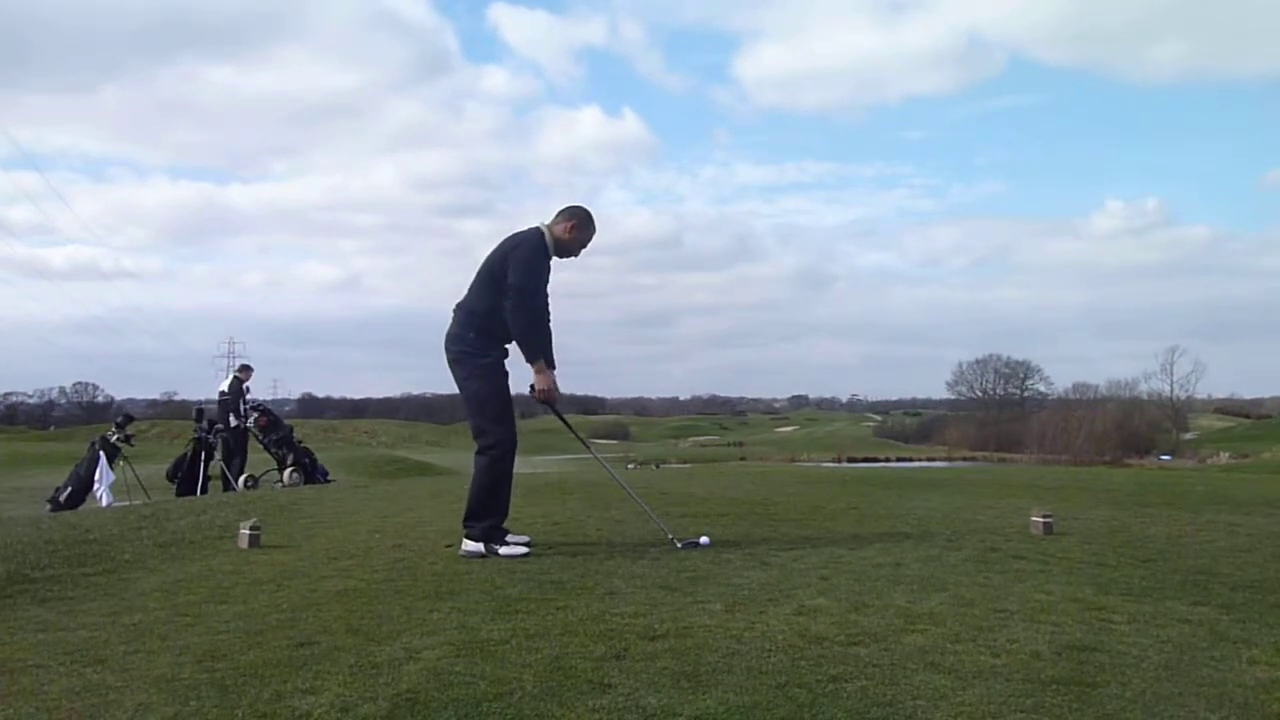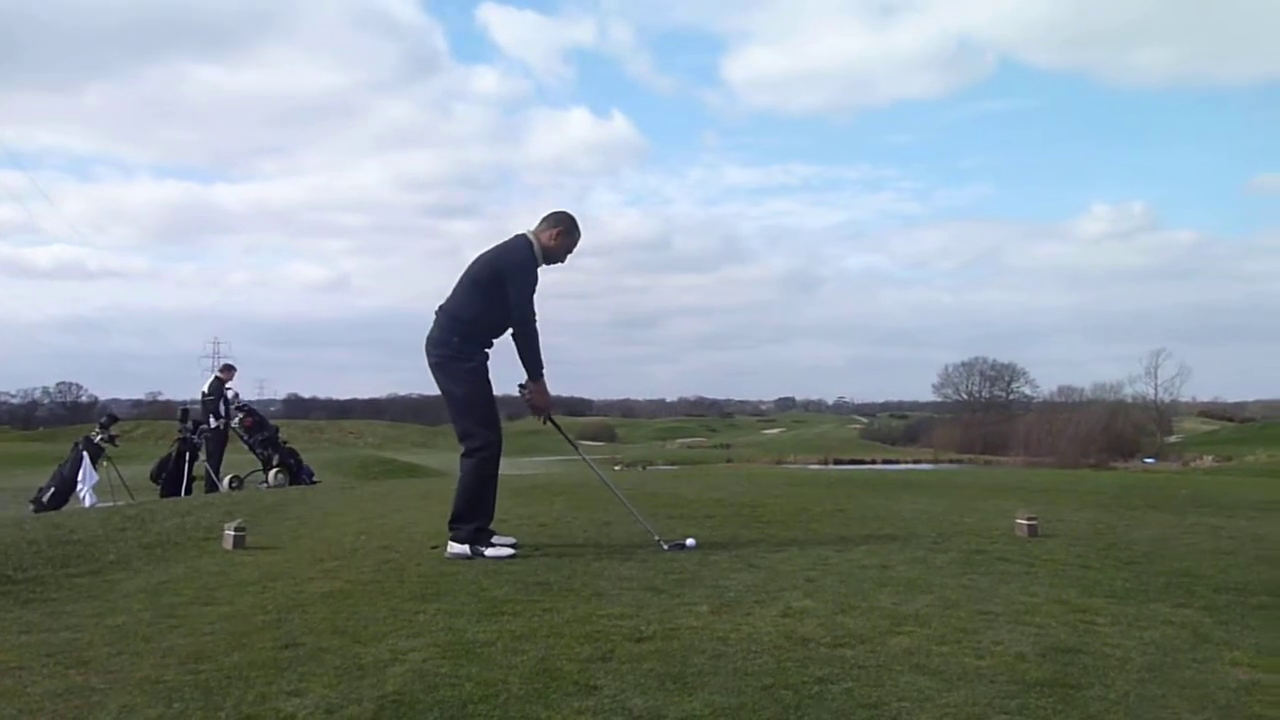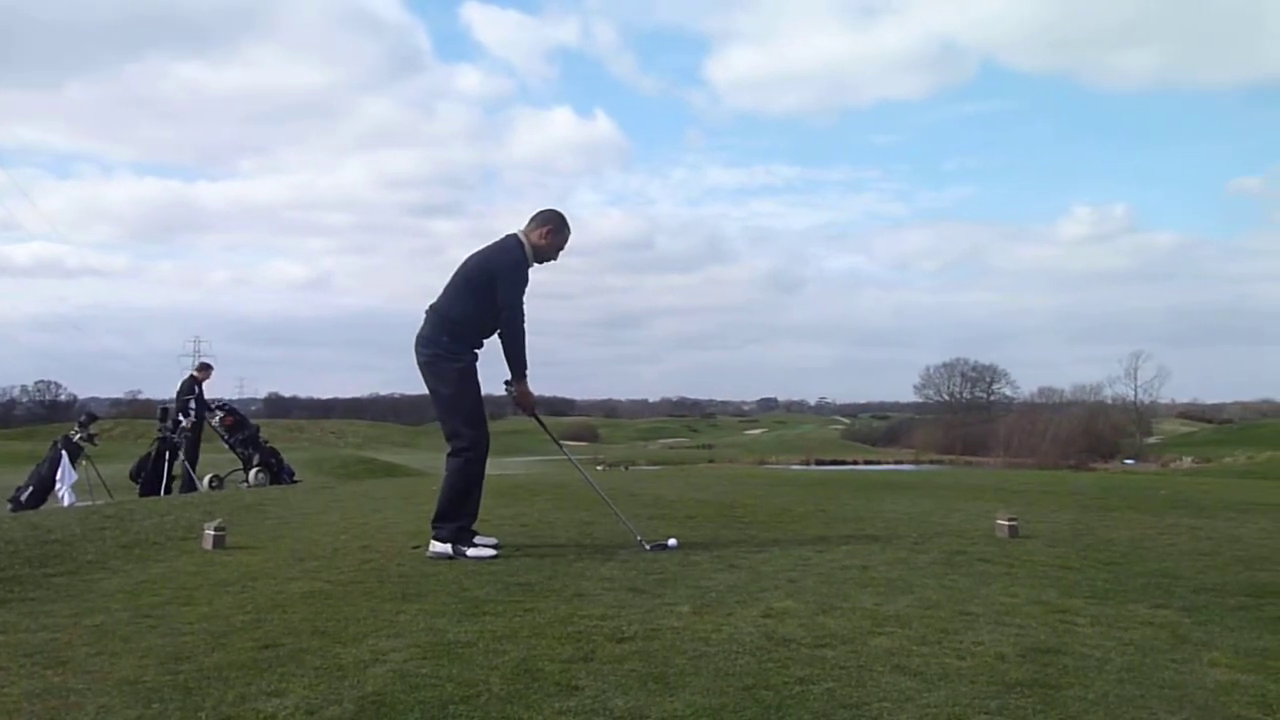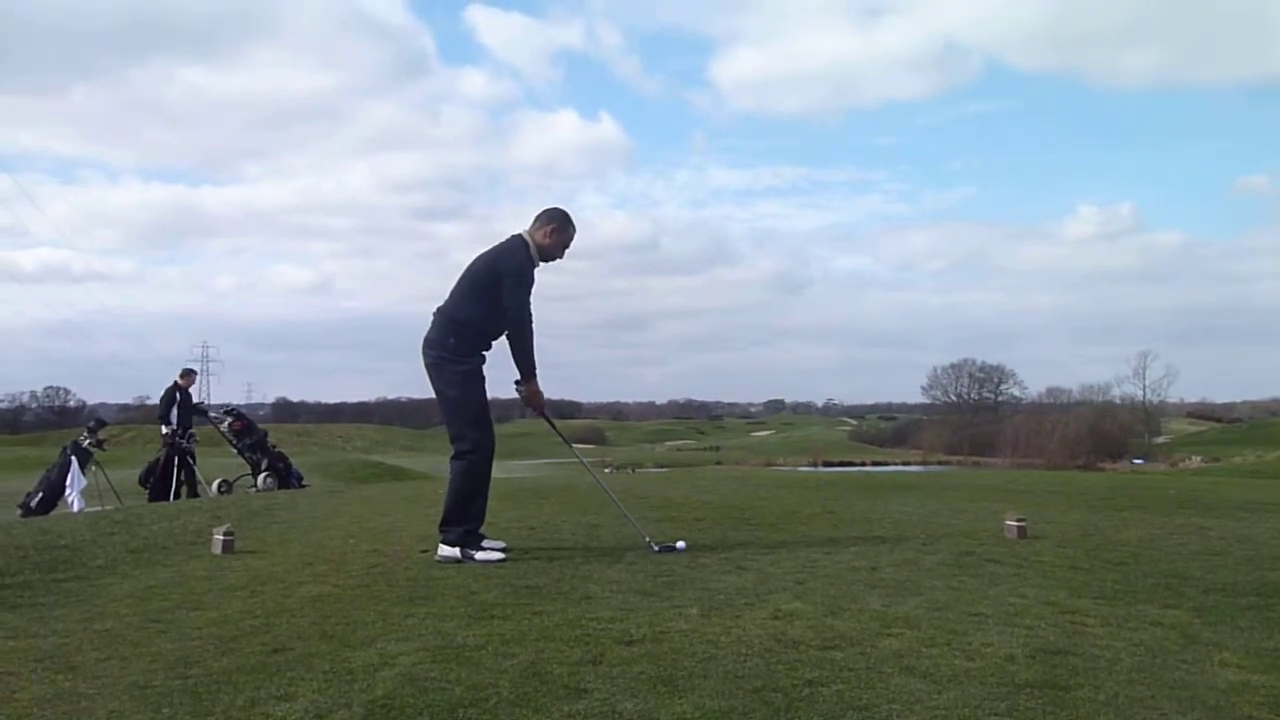
dt=0.7s
person 1, frame 1
left shoulder: (536, 254)
right shoulder: (528, 247)
left elbow: (537, 316)
right elbow: (516, 309)
left wrist: (546, 371)
right wrist: (540, 369)
left hip: (482, 347)
right hip: (473, 346)
left knee: (503, 440)
right knee: (496, 439)
left ankle: (489, 528)
right ankle: (478, 534)
person 1, frame 2
left shoulder: (516, 255)
right shoulder: (520, 258)
left elbow: (520, 323)
right elbow: (524, 325)
left wrist: (534, 381)
right wrist: (538, 383)
left hip: (457, 349)
right hip: (456, 350)
left knee: (487, 441)
right knee: (482, 442)
left ankle: (475, 530)
right ankle: (464, 537)
person 1, frame 3
left shoulder: (506, 254)
right shoulder: (511, 259)
left elbow: (508, 321)
right elbow: (510, 324)
left wrist: (518, 380)
right wrist: (520, 382)
left hip: (446, 348)
right hip: (445, 350)
left knee: (474, 441)
right knee: (468, 442)
left ankle: (458, 529)
right ankle: (446, 536)
person 1, frame 4
left shoulder: (512, 256)
right shoulder: (515, 259)
left elbow: (515, 322)
right elbow: (518, 324)
left wrist: (527, 380)
right wrist: (530, 381)
left hip: (454, 352)
right hip: (453, 353)
left knee: (480, 444)
right knee: (472, 445)
left ankle: (466, 533)
right ankle: (454, 540)
